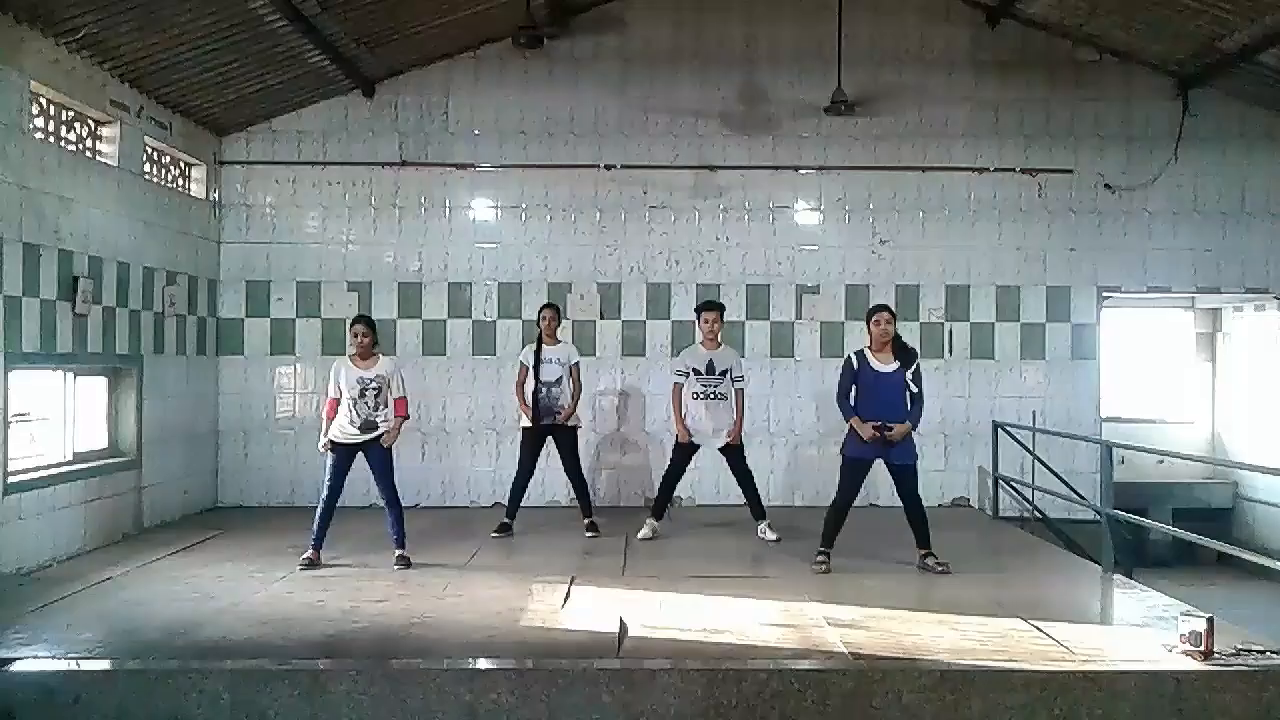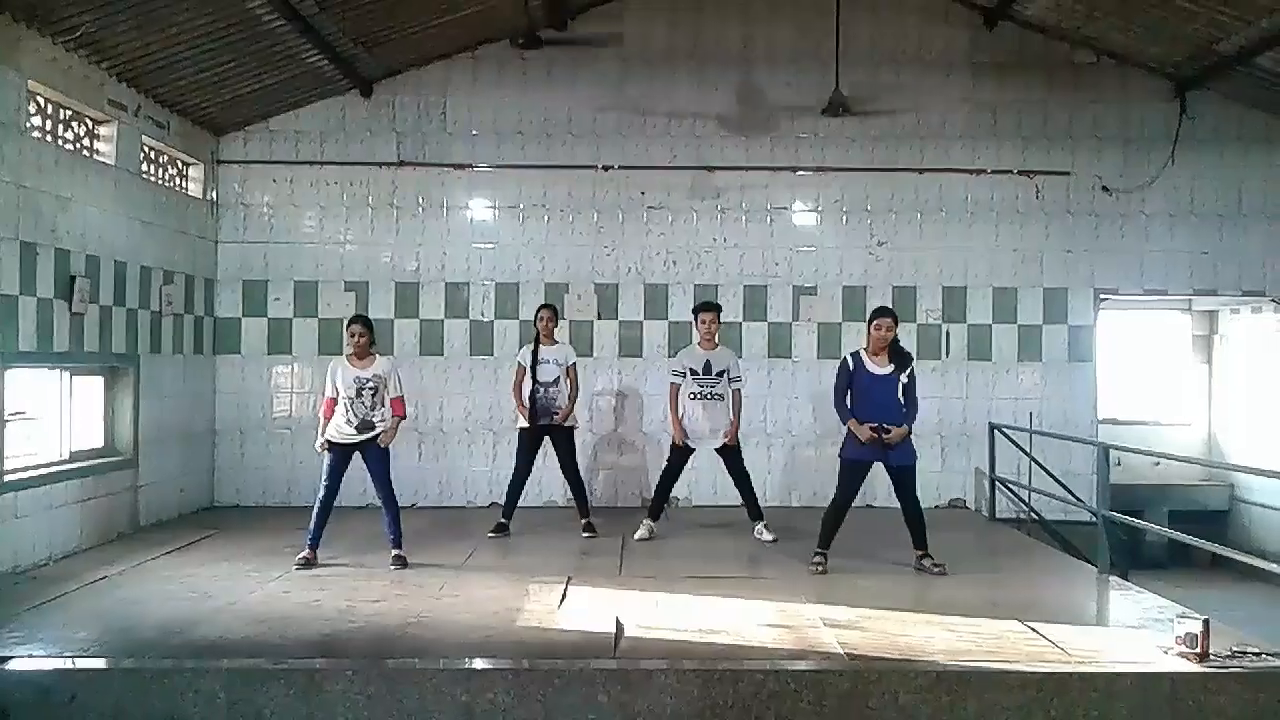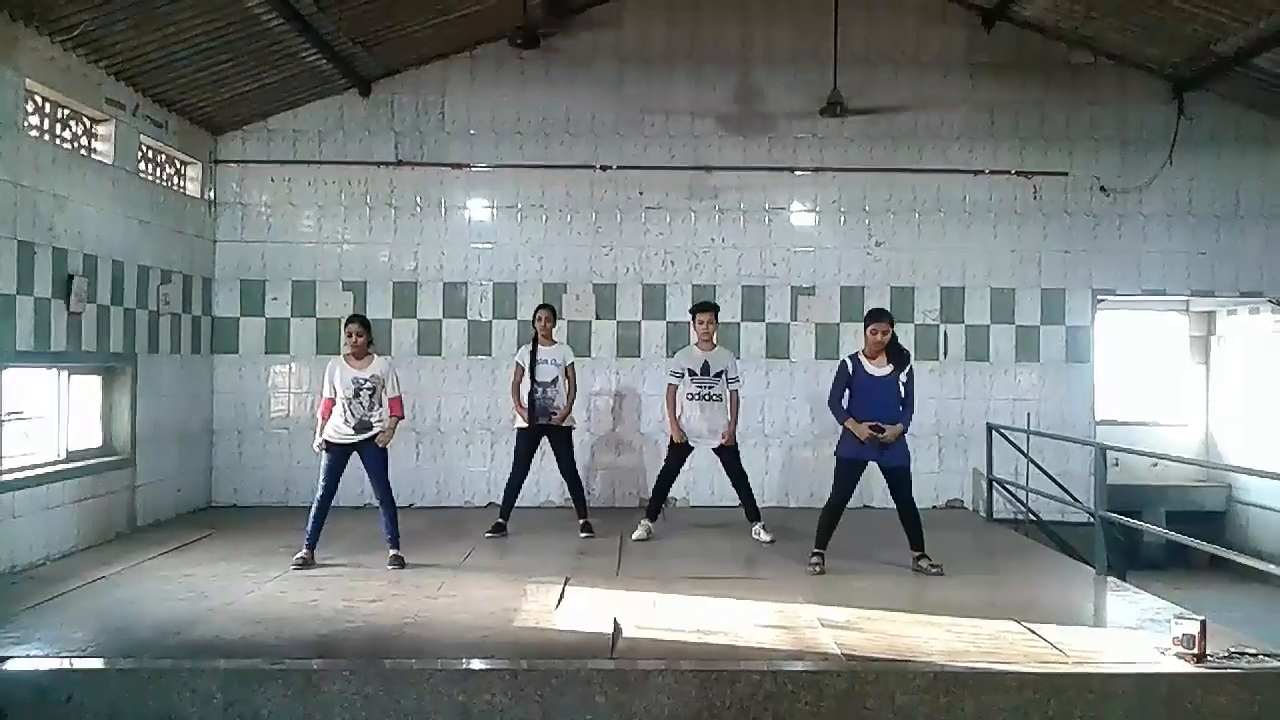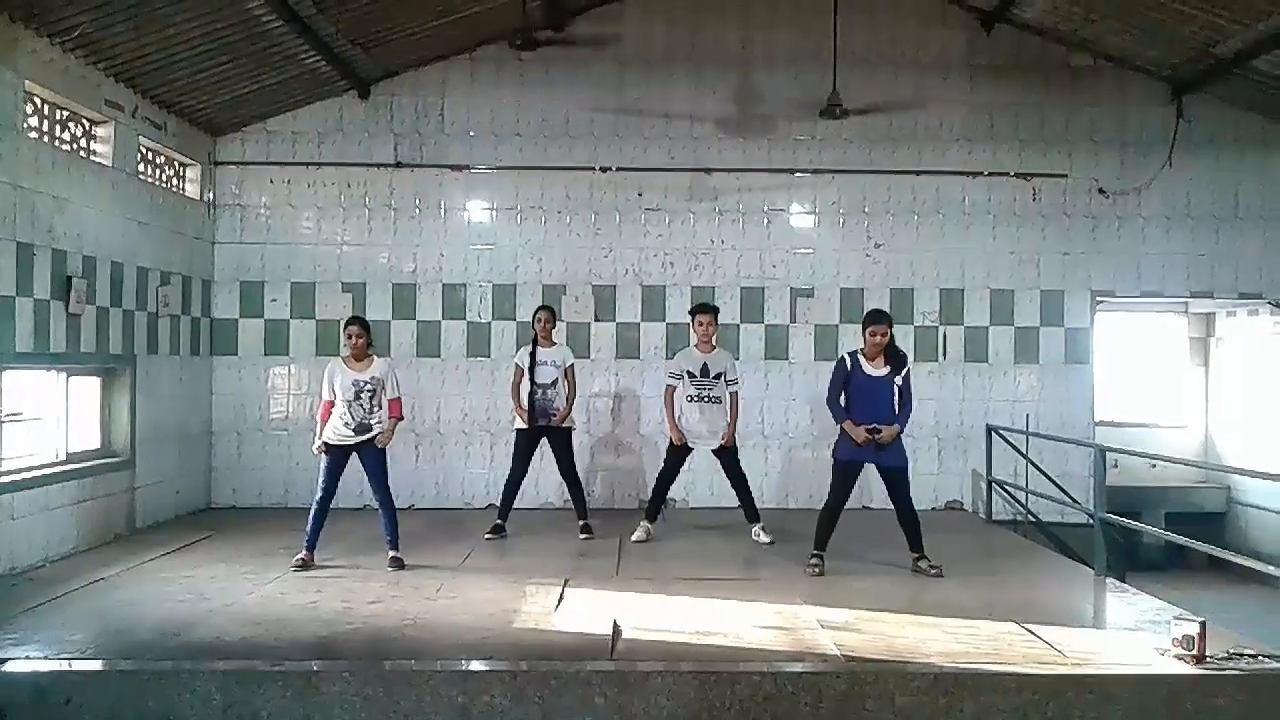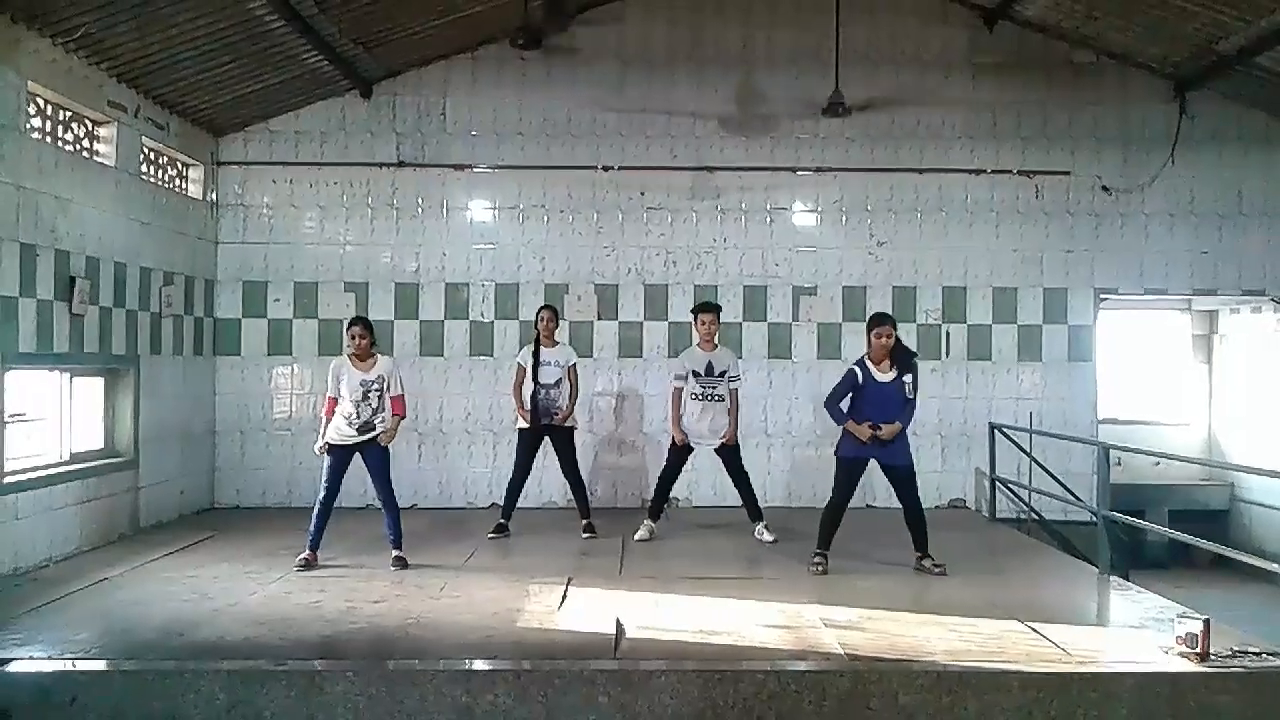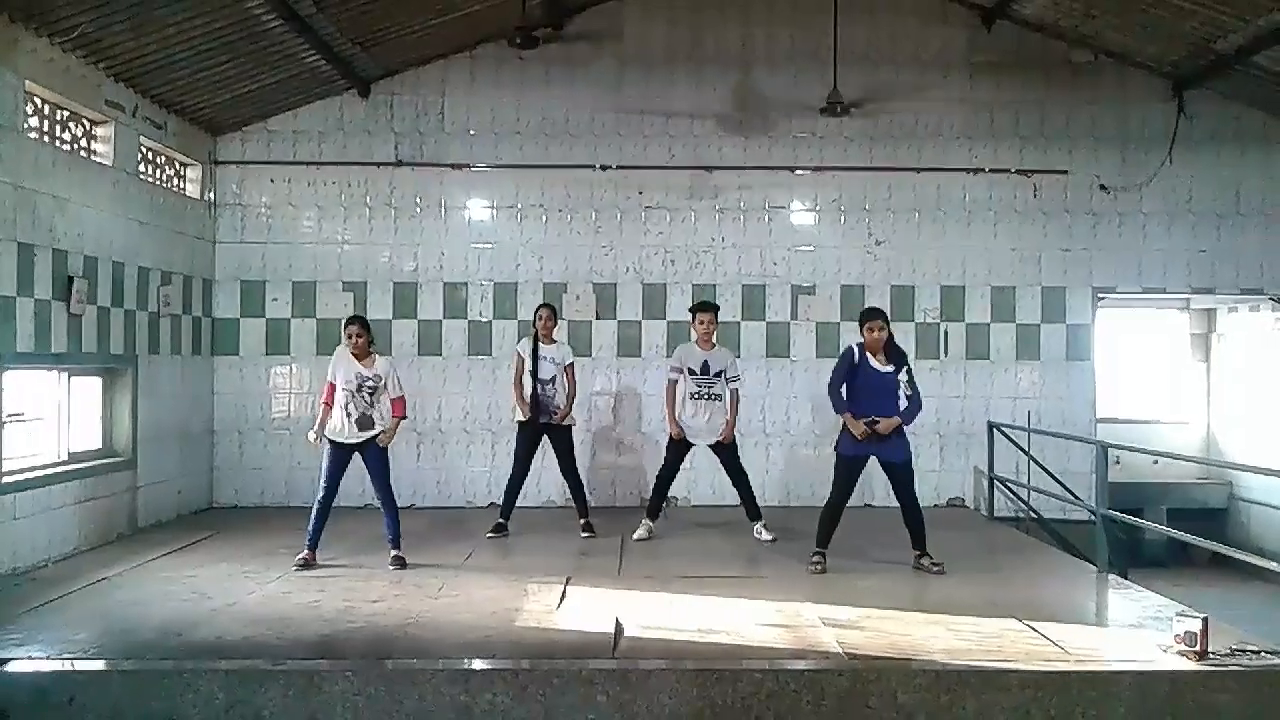
dt=0.2s
person 1, frame 1
left shoulder: (908, 359)
right shoulder: (856, 360)
left elbow: (917, 400)
right elbow: (843, 397)
left wrist: (908, 426)
right wrist: (858, 425)
left hip: (899, 439)
right hip: (862, 438)
left knee: (911, 498)
right knee: (844, 497)
left ankle: (925, 554)
right ankle: (823, 551)
person 1, frame 2
left shoulder: (903, 363)
right shoulder: (853, 361)
left elbow: (912, 403)
right elbow: (839, 400)
left wrist: (904, 429)
right wrist: (856, 427)
left hip: (897, 441)
right hip: (860, 441)
left knee: (909, 500)
right knee: (843, 498)
left ankle: (922, 555)
right ankle: (820, 552)
person 1, frame 3
left shoulder: (901, 363)
right shoulder: (851, 364)
left elbow: (909, 403)
right elbow: (834, 400)
left wrist: (899, 428)
right wrist: (853, 426)
left hip: (892, 441)
right hip: (855, 440)
left knee: (905, 500)
right knee: (838, 498)
left ankle: (919, 556)
right ankle: (817, 553)
person 1, frame 4
left shoulder: (899, 364)
right shoulder: (850, 362)
left elbow: (906, 404)
right elbow: (832, 399)
left wrist: (895, 429)
right wrist: (850, 428)
left hip: (889, 442)
right hip: (852, 441)
left knee: (903, 502)
right knee: (836, 500)
left ankle: (918, 557)
right ankle: (817, 554)
person 1, frame 5
left shoulder: (906, 364)
right shoulder: (859, 370)
left elbow: (910, 403)
right elbow: (831, 402)
left wrist: (897, 426)
right wrist: (854, 428)
left hip: (894, 441)
right hip: (856, 440)
left knee: (911, 500)
right knee: (839, 498)
left ankle: (922, 555)
right ankle: (820, 553)
person 1, frame 6
left shoulder: (898, 361)
right shoulder: (853, 354)
left elbow: (915, 401)
right elbow: (834, 388)
left wrist: (896, 421)
right wrist: (849, 421)
left hip: (891, 437)
right hip: (855, 437)
left knee: (908, 497)
right knee: (838, 496)
left ankle: (921, 554)
right ankle: (819, 552)
person 2, frame 1
left shoulder: (388, 365)
right shoulder: (340, 366)
left elbow: (400, 402)
right elbow: (331, 403)
left wrist: (394, 430)
right wrist: (324, 434)
left hip: (376, 438)
right hip: (342, 437)
left knee: (388, 492)
right knee: (329, 494)
left ankle: (400, 549)
right ankle: (314, 550)
person 2, frame 2
left shoulder: (385, 365)
right shoulder: (337, 365)
left elbow: (397, 402)
right elbow: (329, 403)
left wrist: (392, 430)
right wrist: (321, 434)
left hip: (373, 438)
right hip: (339, 437)
left knee: (385, 493)
right knee: (326, 493)
left ankle: (397, 549)
right ankle: (310, 549)
person 2, frame 3
left shoulder: (383, 365)
right shoulder: (335, 366)
left elbow: (395, 402)
right elbow: (327, 403)
left wrist: (390, 430)
right wrist: (319, 434)
left hip: (371, 437)
right hip: (337, 437)
left knee: (383, 493)
right knee: (324, 493)
left ankle: (394, 549)
right ankle: (308, 550)
person 2, frame 4
left shoulder: (382, 366)
right shoulder: (334, 367)
left elbow: (394, 404)
right elbow: (326, 405)
left wrist: (389, 431)
right wrist: (318, 437)
left hip: (370, 439)
right hip: (337, 439)
left knee: (382, 494)
right knee: (323, 495)
left ankle: (394, 550)
right ankle: (307, 551)
person 2, frame 5
left shoulder: (387, 364)
right shoulder: (339, 365)
left elbow: (397, 402)
right elbow: (330, 403)
left wrist: (392, 429)
right wrist: (322, 436)
left hip: (373, 438)
right hip: (340, 438)
left knee: (385, 493)
right knee: (326, 494)
left ankle: (397, 550)
right ankle: (310, 551)
person 2, frame 6
left shoulder: (384, 364)
right shoulder: (340, 355)
left elbow: (398, 403)
right elbow: (329, 392)
left wrist: (391, 431)
right wrist: (319, 424)
left hip: (372, 438)
right hip: (338, 437)
left knee: (384, 493)
right knee: (325, 493)
left ankle: (396, 549)
right ankle: (309, 551)
person 3, frame 1
left shoulder: (732, 356)
right shoulder: (687, 355)
left elbow: (739, 392)
right elbow: (677, 391)
left wrist: (738, 426)
right wrist: (679, 425)
left hip: (725, 430)
right hip: (692, 429)
left knee: (743, 475)
right knee: (673, 473)
left ankle: (762, 523)
right ankle: (653, 521)
person 3, frame 2
left shoulder: (729, 357)
right shoulder: (684, 356)
left elbow: (736, 393)
right elbow: (674, 391)
left wrist: (735, 427)
right wrist: (676, 426)
left hip: (722, 430)
right hip: (688, 430)
left knee: (740, 475)
right knee: (670, 474)
left ankle: (759, 523)
right ankle: (649, 521)
person 3, frame 3
left shoulder: (727, 357)
right shoulder: (682, 356)
left elbow: (733, 394)
right elbow: (671, 392)
left wrist: (732, 427)
right wrist: (673, 425)
left hip: (720, 431)
right hip: (686, 430)
left knee: (738, 476)
right knee: (667, 475)
left ankle: (756, 524)
right ankle: (647, 522)
person 3, frame 4
left shoulder: (726, 359)
right shoulder: (682, 358)
left elbow: (733, 395)
right elbow: (669, 393)
left wrist: (732, 429)
right wrist: (672, 427)
left hip: (719, 432)
right hip: (686, 431)
left knee: (737, 478)
right knee: (666, 475)
left ankle: (756, 526)
right ankle: (647, 523)
person 3, frame 5
left shoulder: (728, 357)
right shoulder: (686, 357)
left elbow: (733, 394)
right elbow: (677, 392)
left wrist: (733, 427)
right wrist: (675, 427)
left hip: (721, 430)
right hip: (688, 430)
left knee: (740, 476)
right knee: (668, 474)
left ankle: (759, 524)
right ankle: (650, 522)
person 3, frame 6
left shoulder: (726, 356)
right shoulder: (682, 352)
left elbow: (734, 392)
right elbow: (671, 386)
left wrist: (731, 425)
right wrist: (671, 421)
left hip: (718, 428)
right hip: (685, 427)
left knee: (738, 474)
right knee: (666, 473)
left ankle: (758, 523)
right ankle: (648, 521)
person 4, frame 1
left shoulder: (569, 350)
right shoulder: (529, 351)
left elbow: (577, 384)
right elbow: (520, 383)
left wrist: (572, 408)
right wrist: (523, 407)
left hip: (563, 420)
right hip: (534, 420)
left knee: (574, 470)
right knee: (524, 471)
left ankle: (588, 519)
right ankle: (508, 520)
person 4, frame 2
left shoulder: (566, 350)
right shoulder: (527, 351)
left elbow: (574, 384)
right elbow: (517, 384)
left wrist: (569, 409)
right wrist: (521, 407)
left hip: (560, 420)
right hip: (531, 420)
left knee: (571, 470)
right knee: (520, 471)
left ankle: (585, 519)
right ankle: (504, 521)
person 4, frame 3
left shoulder: (564, 351)
right shoulder: (526, 351)
left elbow: (572, 384)
right elbow: (516, 384)
left wrist: (567, 409)
right wrist: (519, 408)
left hip: (558, 420)
right hip: (529, 420)
left knee: (569, 470)
right knee: (518, 471)
left ankle: (583, 519)
right ankle: (502, 521)
person 4, frame 4
left shoulder: (564, 352)
right shoulder: (525, 352)
left elbow: (572, 386)
right elbow: (515, 385)
left wrist: (567, 410)
right wrist: (518, 409)
left hip: (558, 421)
right hip: (529, 421)
left knee: (569, 472)
right knee: (517, 472)
left ankle: (583, 521)
right ankle: (500, 522)
person 4, frame 5
left shoulder: (566, 351)
right shoulder: (527, 352)
left elbow: (574, 385)
right elbow: (517, 385)
left wrist: (569, 410)
right wrist: (520, 409)
left hip: (560, 420)
right hip: (531, 421)
left knee: (571, 471)
right knee: (519, 472)
left ankle: (586, 520)
right ankle: (504, 521)
person 4, frame 6
left shoulder: (564, 350)
right shoulder: (526, 344)
left elbow: (572, 383)
right elbow: (518, 376)
left wrist: (567, 408)
right wrist: (520, 401)
left hip: (558, 418)
right hip: (530, 417)
left knee: (569, 469)
right knee: (519, 469)
left ankle: (584, 519)
right ankle: (502, 521)
